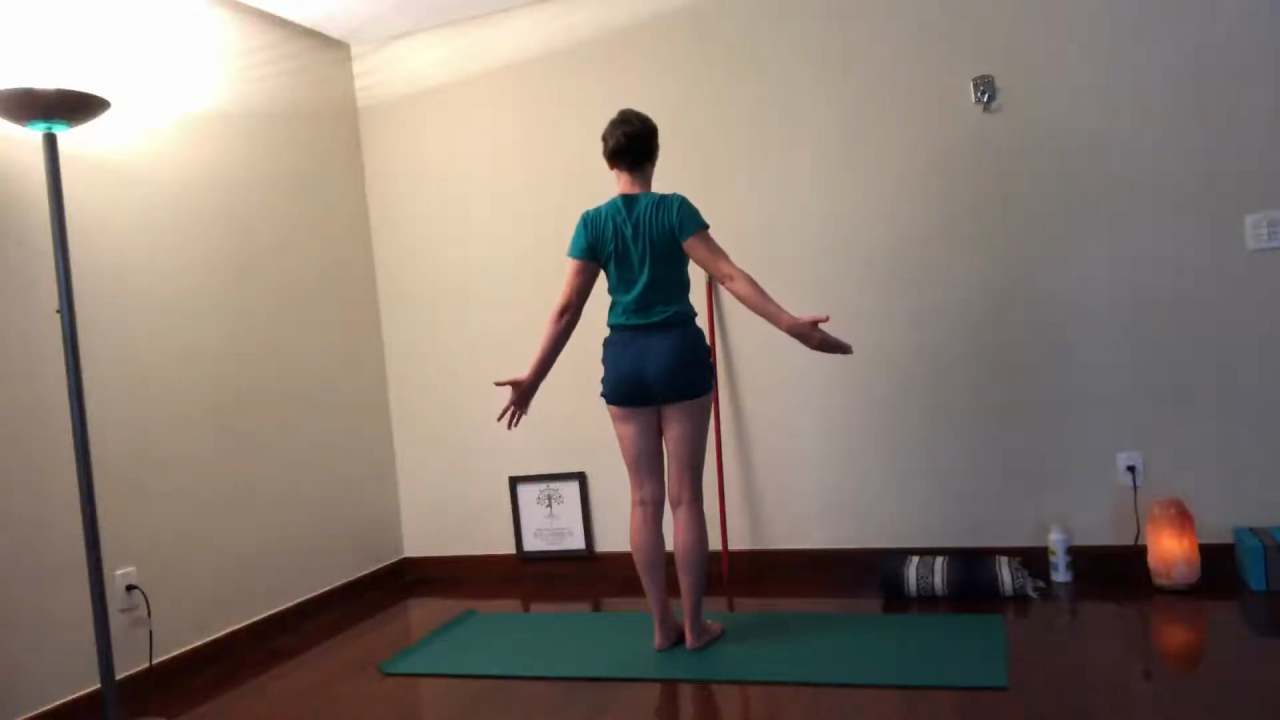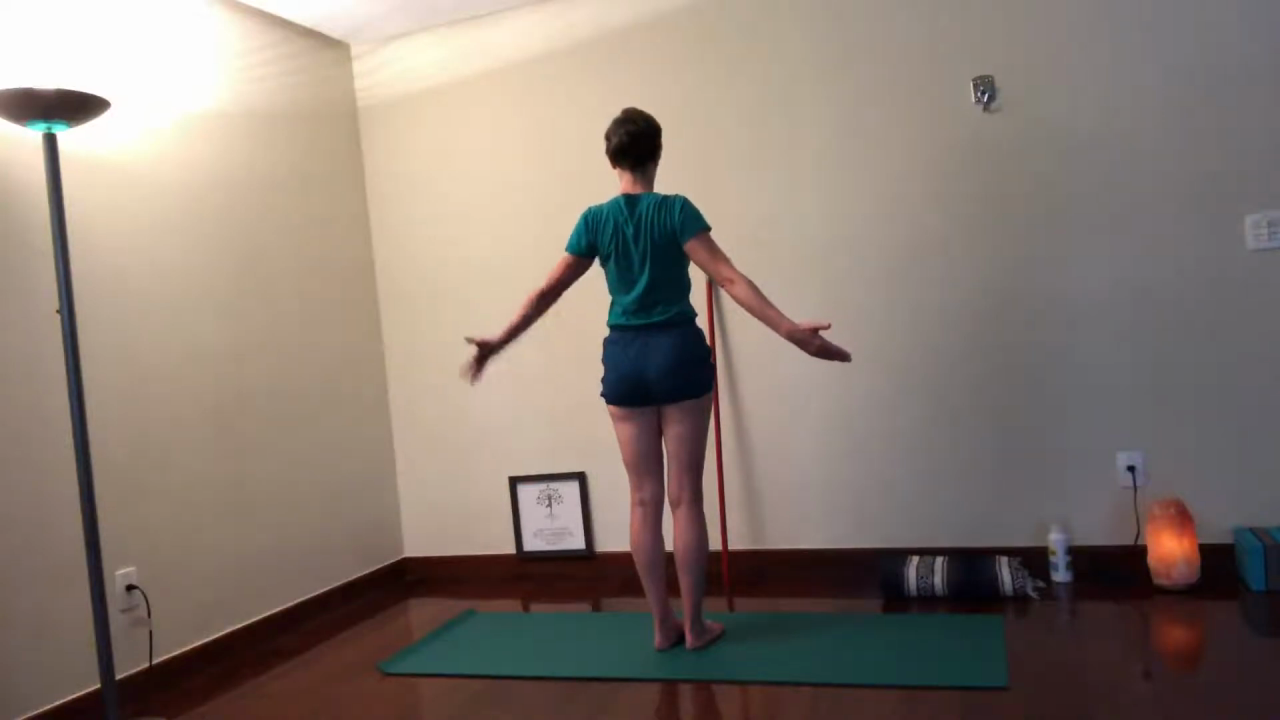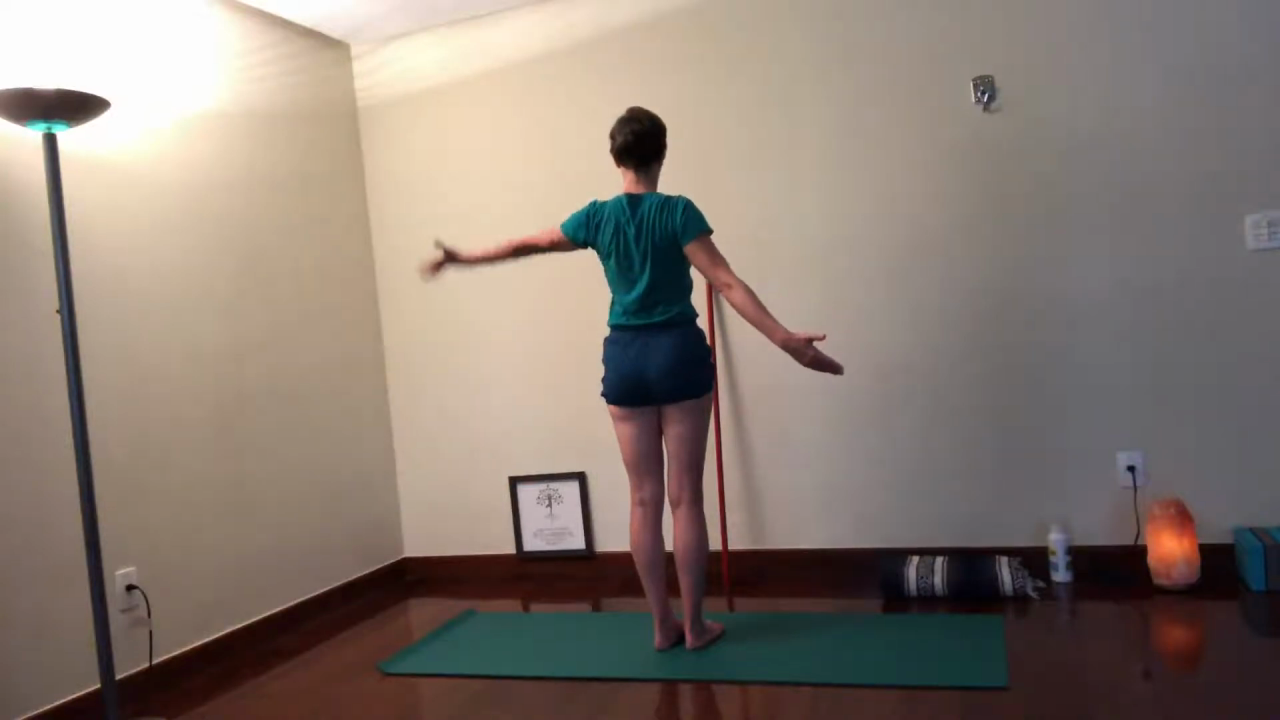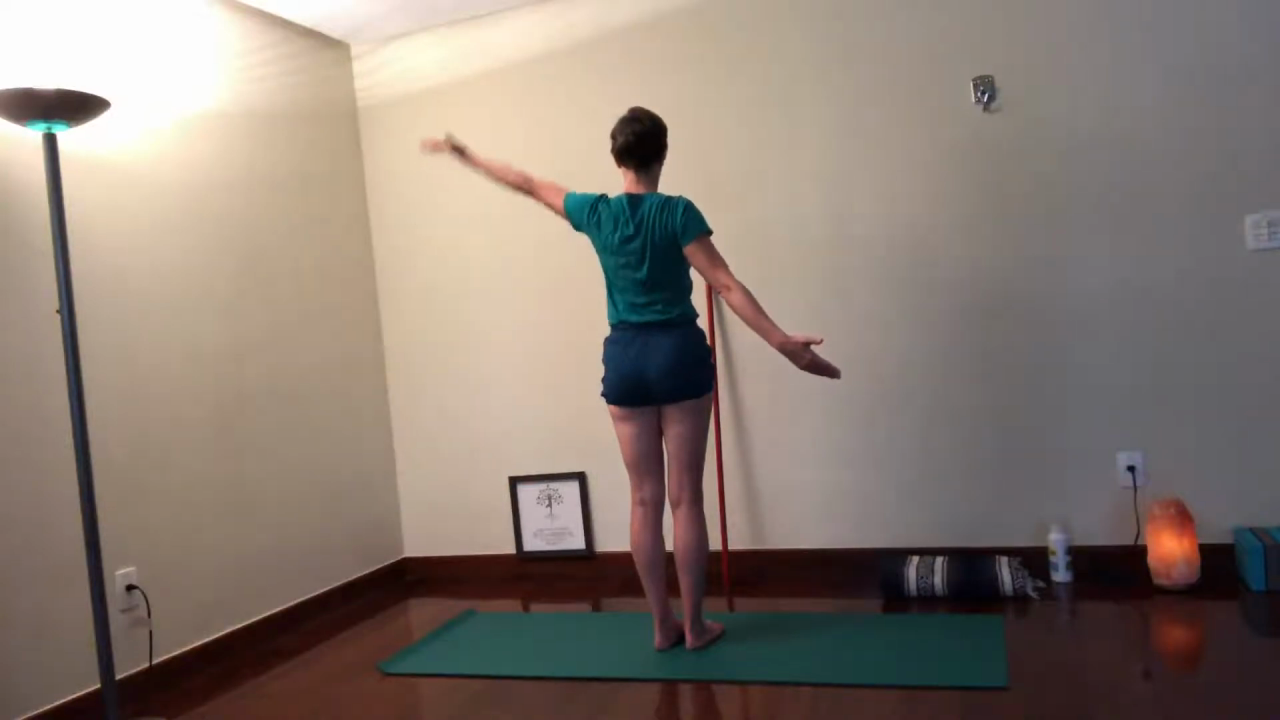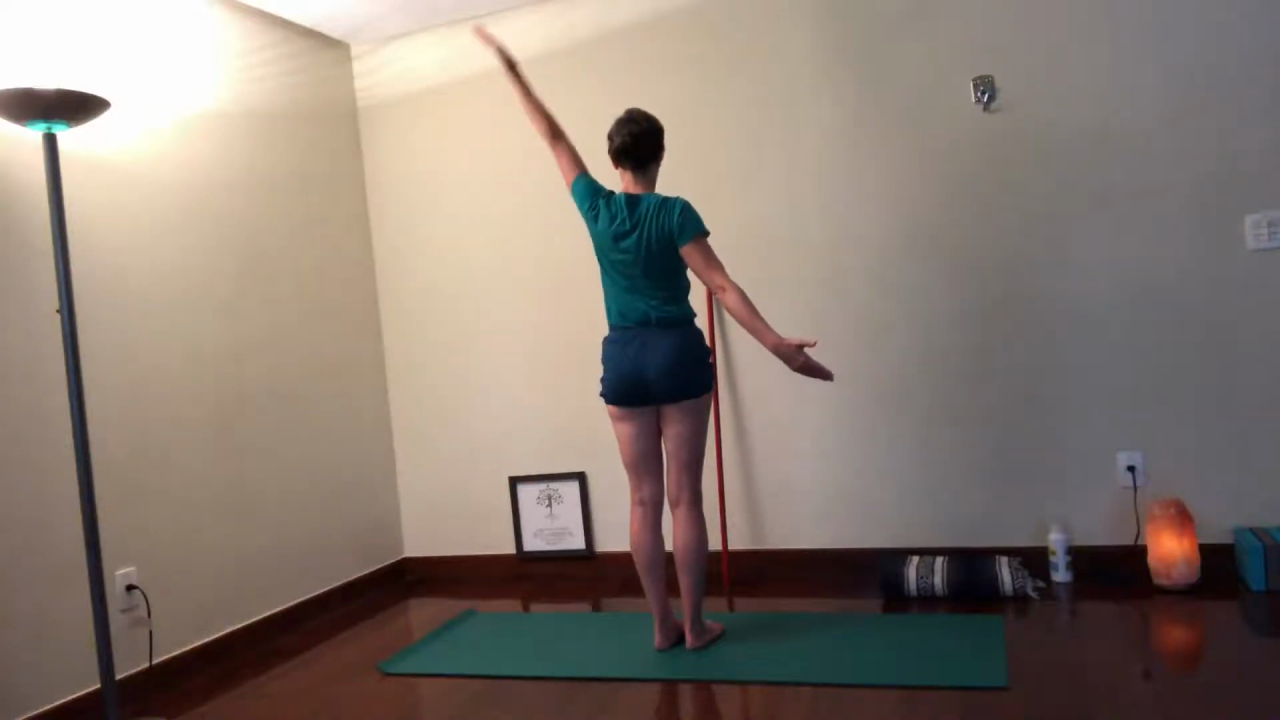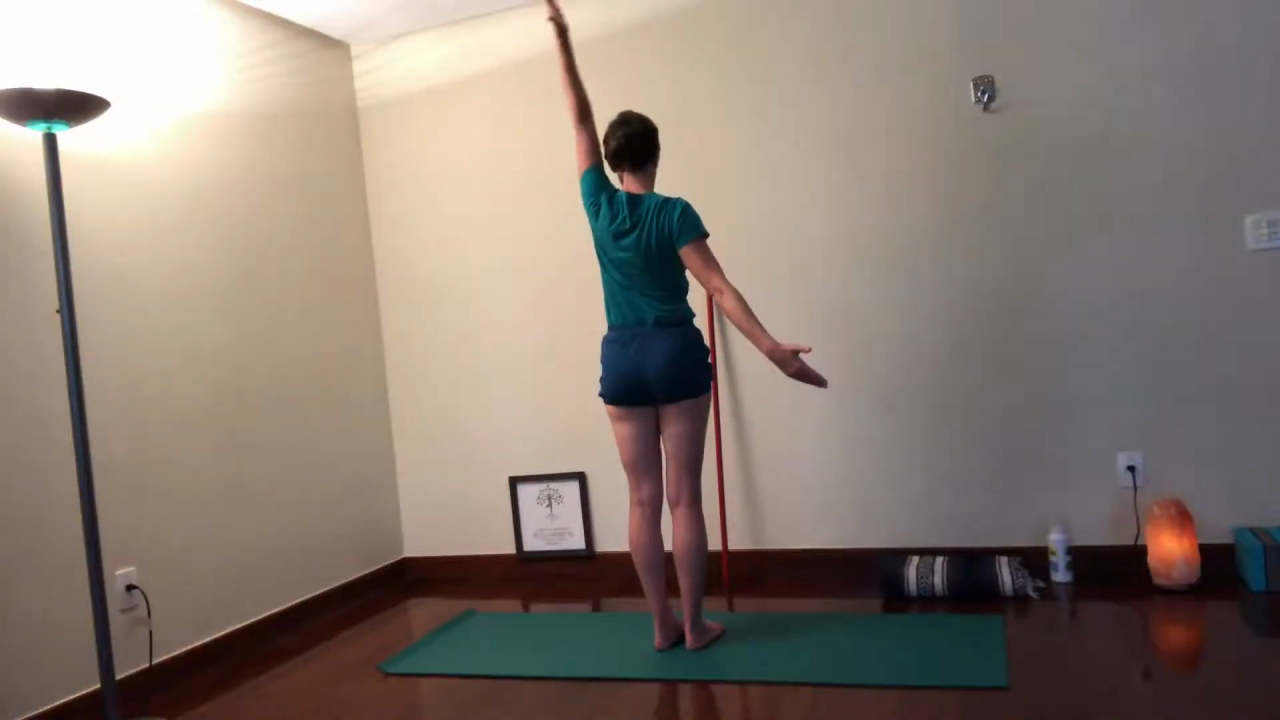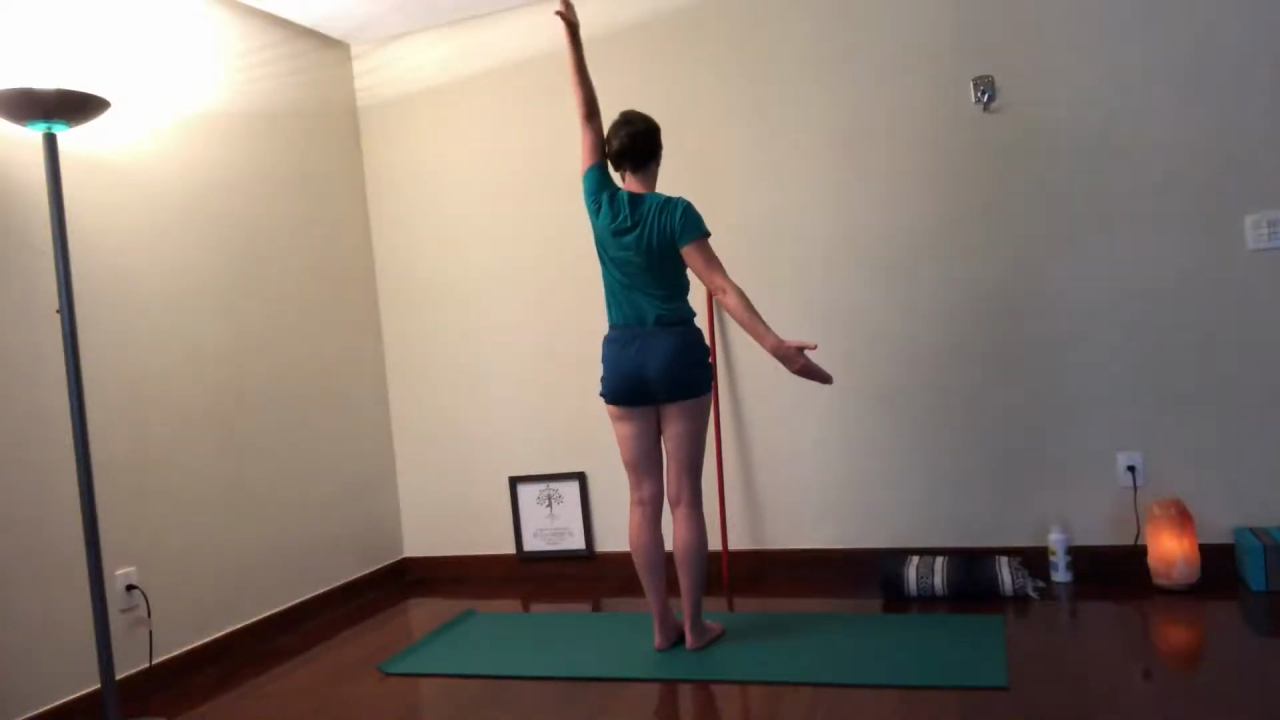
dt=0.3s
person 1, frame 1
left shoulder: (593, 223)
right shoulder: (674, 210)
left elbow: (568, 310)
right elbow: (729, 275)
left wrist: (532, 378)
right wrist: (792, 325)
left hip: (624, 359)
right hip: (677, 351)
left knee: (645, 499)
right knee: (686, 496)
left ankle: (662, 625)
right ankle: (696, 625)
person 1, frame 2
left shoulder: (594, 221)
right shoulder: (676, 210)
left elbow: (549, 291)
right elbow: (728, 279)
left wrist: (499, 342)
right wrist: (791, 331)
left hip: (623, 358)
right hip: (678, 351)
left knee: (644, 498)
right knee: (685, 496)
left ankle: (663, 625)
right ankle: (695, 625)
person 1, frame 3
left shoulder: (597, 218)
right shoulder: (678, 212)
left elbow: (525, 244)
right elbow: (727, 283)
left wrist: (460, 258)
right wrist: (786, 339)
left hip: (623, 358)
right hip: (678, 352)
left knee: (644, 499)
right knee: (686, 497)
left ankle: (663, 624)
right ankle: (695, 624)
person 1, frame 4
left shoulder: (596, 212)
right shoulder: (677, 212)
left elbow: (527, 185)
right elbow: (726, 285)
left wrist: (463, 154)
right wrist: (782, 342)
left hip: (623, 359)
right hip: (678, 353)
left knee: (644, 499)
right knee: (685, 497)
left ankle: (663, 626)
right ankle: (694, 625)
person 1, frame 5
left shoulder: (596, 208)
right shoulder: (675, 214)
left elbow: (553, 137)
right elbow: (721, 286)
left wrist: (509, 67)
right wrist: (776, 343)
left hip: (622, 358)
right hip: (677, 354)
left knee: (644, 498)
right knee: (685, 496)
left ankle: (662, 624)
right ankle: (696, 625)
person 1, frame 6
left shoulder: (599, 204)
right shoulder: (674, 213)
left elbow: (581, 121)
right elbow: (719, 290)
right wrist: (773, 349)
left hip: (621, 359)
right hip: (676, 355)
left knee: (643, 500)
right knee: (684, 499)
left ankle: (662, 624)
right ankle: (694, 625)
person 1, frame 7
left shoulder: (600, 204)
right shoulder: (676, 213)
left elbow: (587, 119)
right elbow: (721, 288)
right wrist: (777, 346)
left hip: (621, 358)
right hip: (675, 354)
left knee: (644, 498)
right knee: (684, 498)
left ankle: (662, 625)
right ankle: (694, 625)
